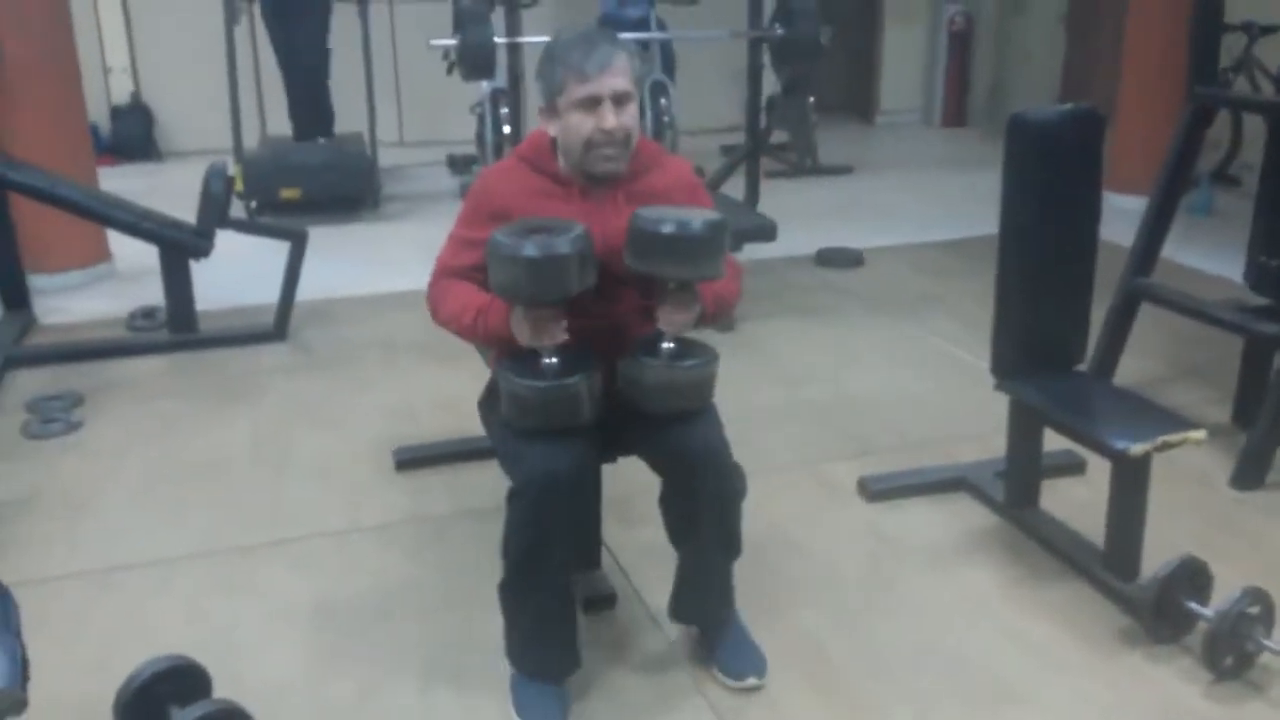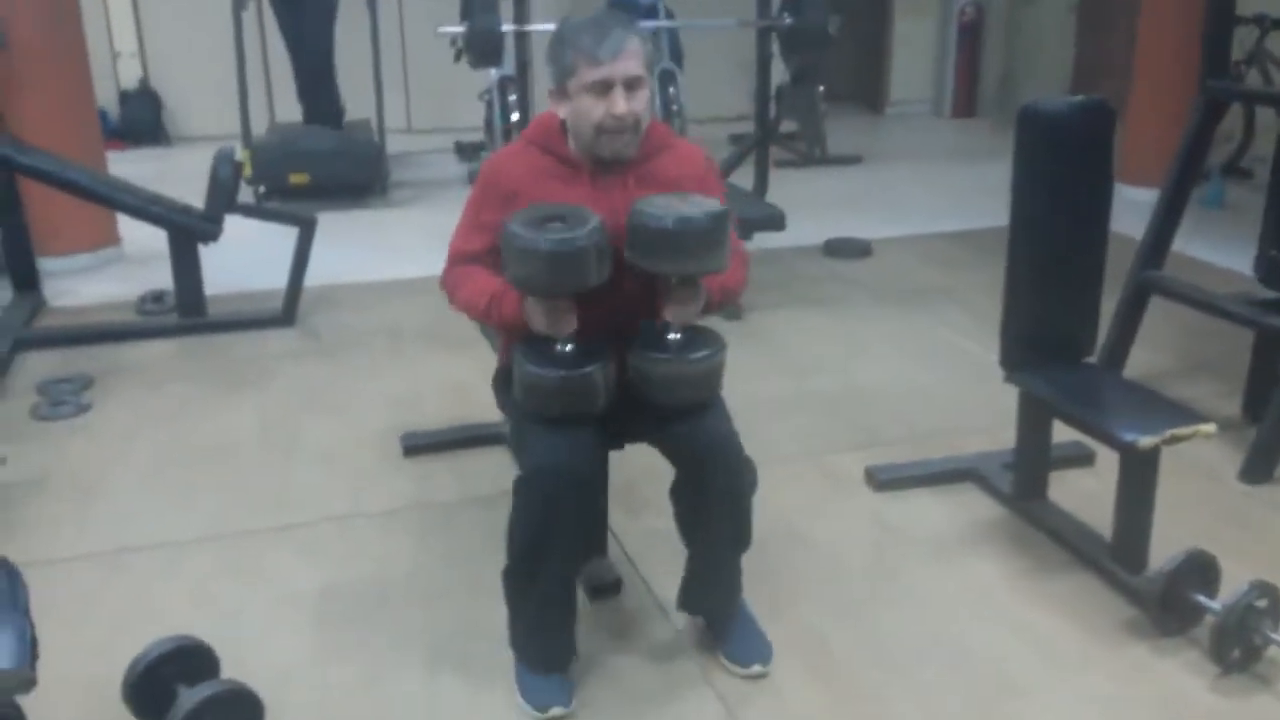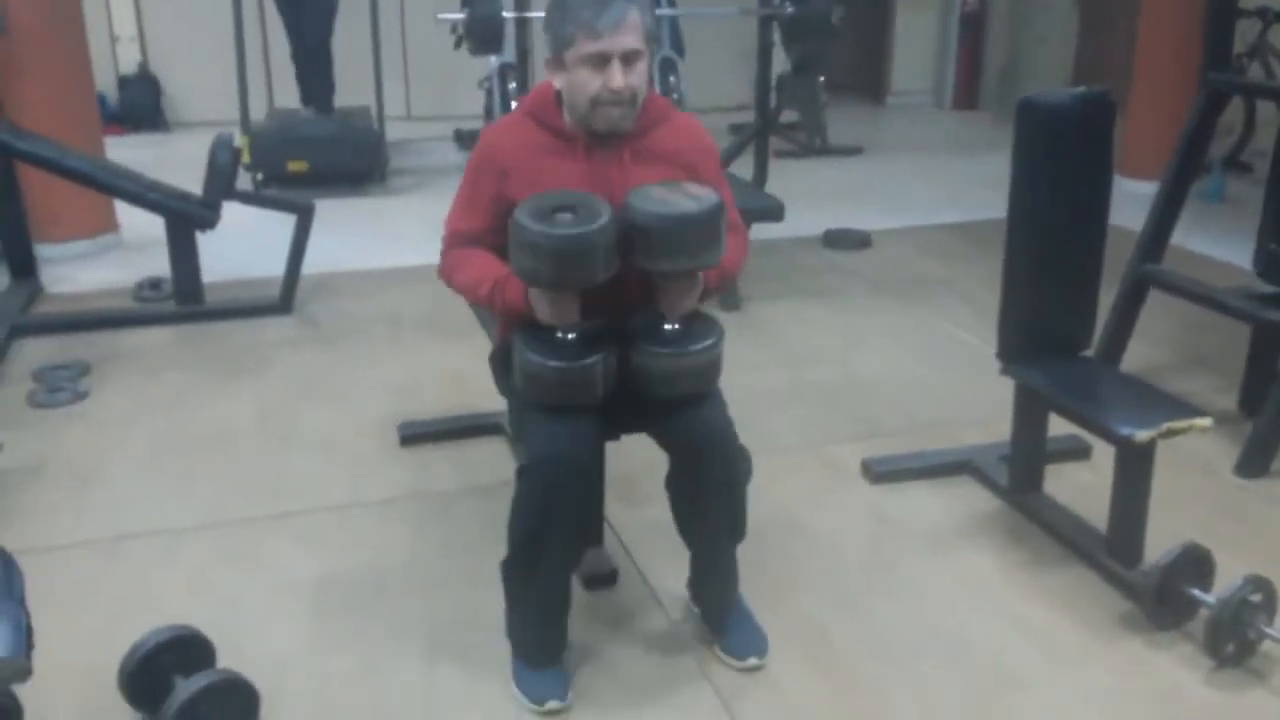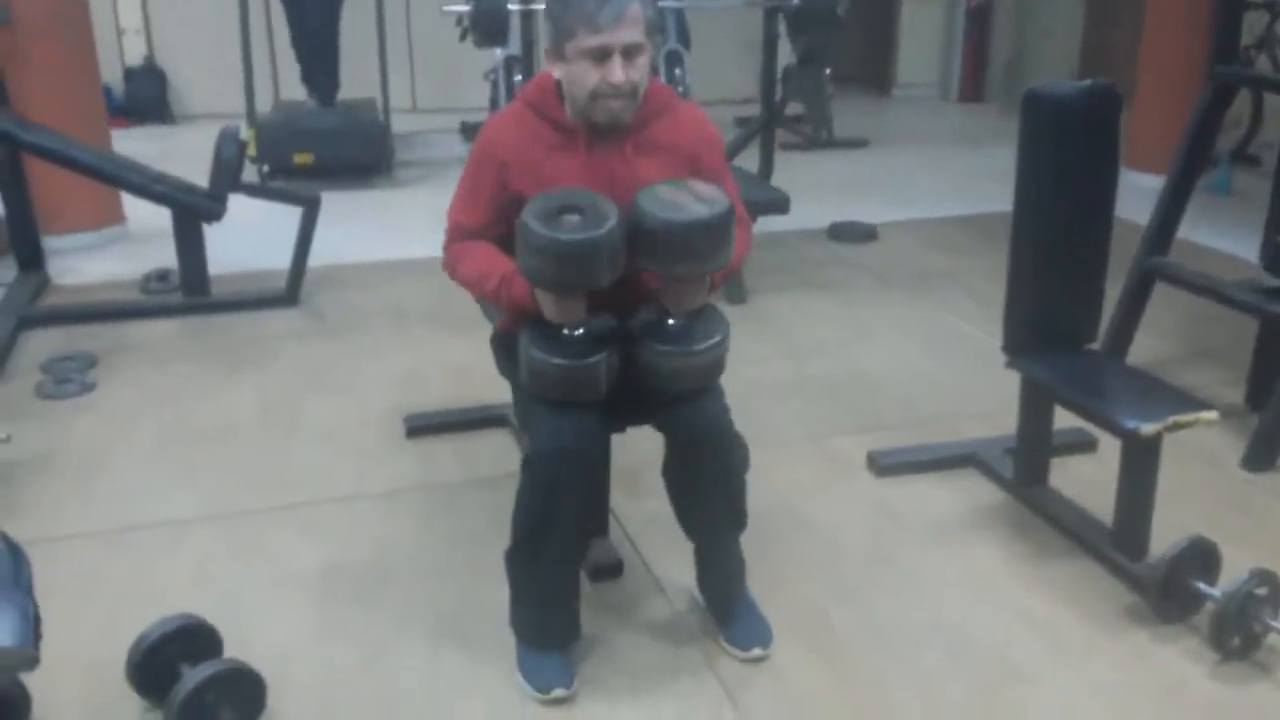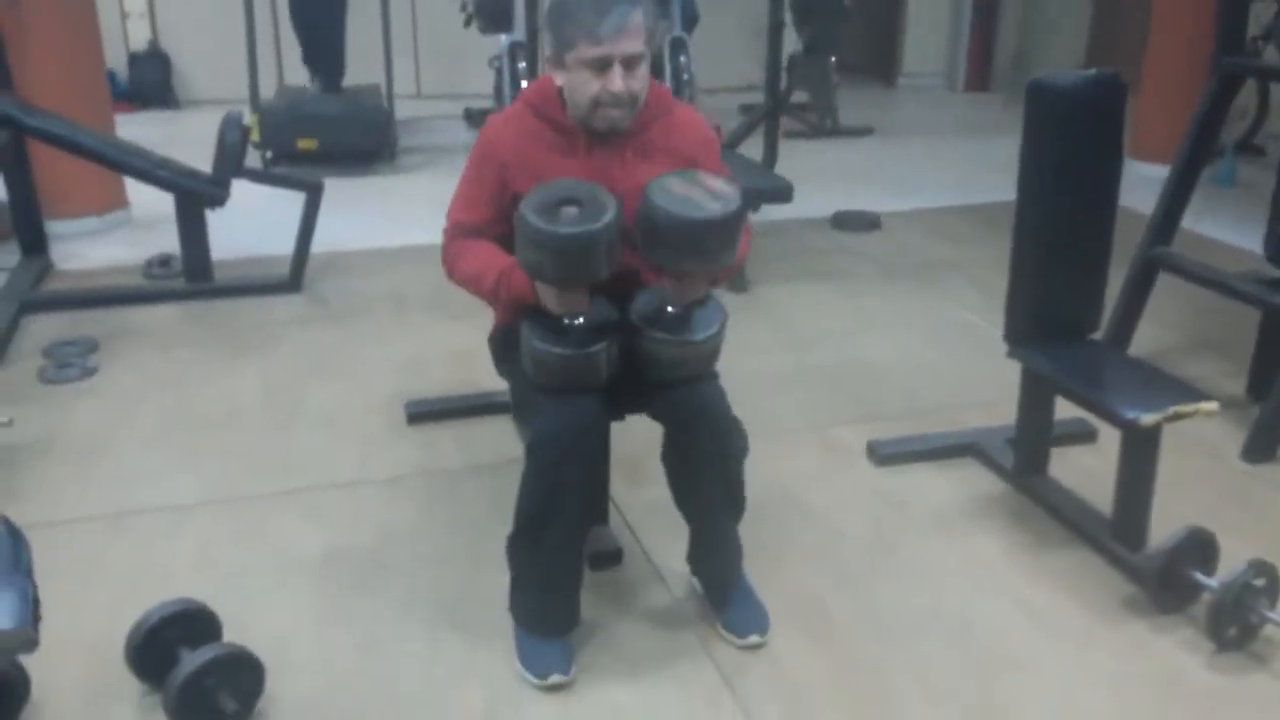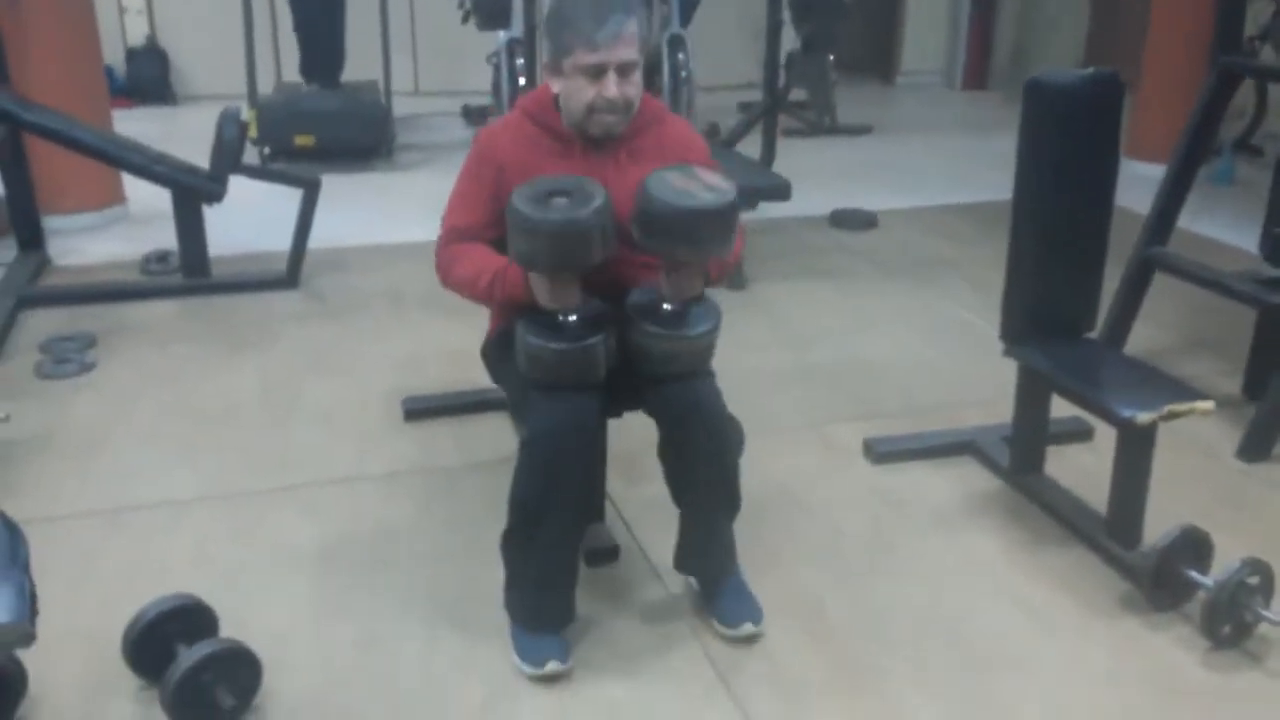
dt=0.1s
person 1, frame 1
left shoulder: (674, 180)
right shoulder: (504, 187)
left elbow: (723, 272)
right elbow: (447, 288)
left wrist: (696, 302)
right wrist: (507, 323)
left knee: (708, 462)
right knee: (549, 480)
left ankle: (713, 616)
right ankle: (538, 661)
person 1, frame 2
left shoulder: (686, 163)
right shoulder: (514, 168)
left elbow: (729, 257)
right elbow: (463, 270)
left wrist: (703, 290)
right wrist: (520, 308)
left knee: (717, 455)
right knee: (559, 470)
left ankle: (719, 604)
right ankle: (539, 649)
person 1, frame 3
left shoulder: (684, 138)
right shoulder: (508, 144)
left elbow: (730, 234)
right elbow: (461, 251)
left wrist: (700, 279)
right wrist: (523, 295)
left knee: (713, 445)
right knee: (560, 460)
left ankle: (719, 596)
right ankle: (535, 641)
person 1, frame 4
left shoulder: (688, 129)
right shoulder: (509, 135)
left elbow: (733, 223)
right elbow: (464, 243)
left wrist: (707, 272)
right wrist: (528, 290)
right hip: (549, 334)
left knee: (709, 436)
right knee: (564, 448)
left ankle: (724, 587)
right ankle: (541, 628)
person 1, frame 5
left shoulder: (685, 131)
right shoulder: (509, 137)
right elbow: (463, 242)
left wrist: (705, 269)
right wrist: (527, 285)
left knee: (706, 419)
right knee: (567, 433)
left ankle: (721, 573)
right ankle: (540, 613)
person 1, frame 6
left shoulder: (677, 140)
right shoulder: (505, 144)
right elbow: (456, 252)
left wrist: (699, 269)
right wrist: (525, 285)
left knee: (701, 412)
right knee: (561, 427)
left ankle: (714, 569)
right ankle: (537, 609)
